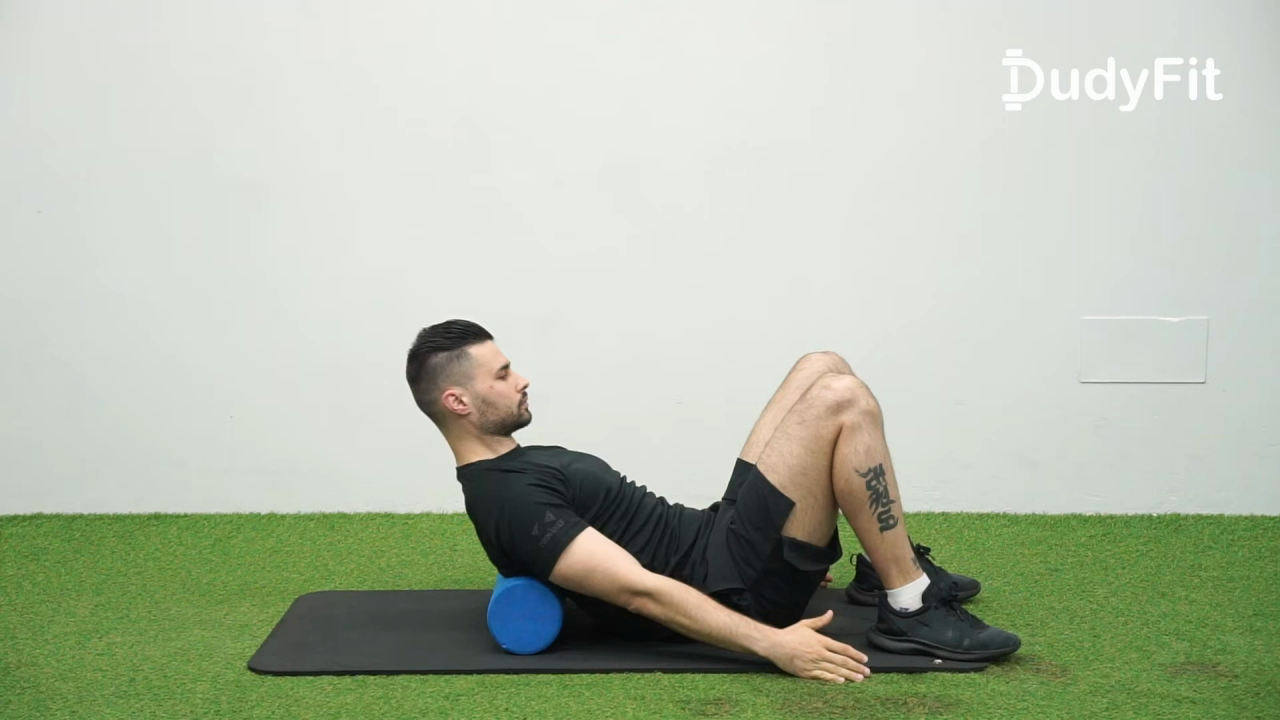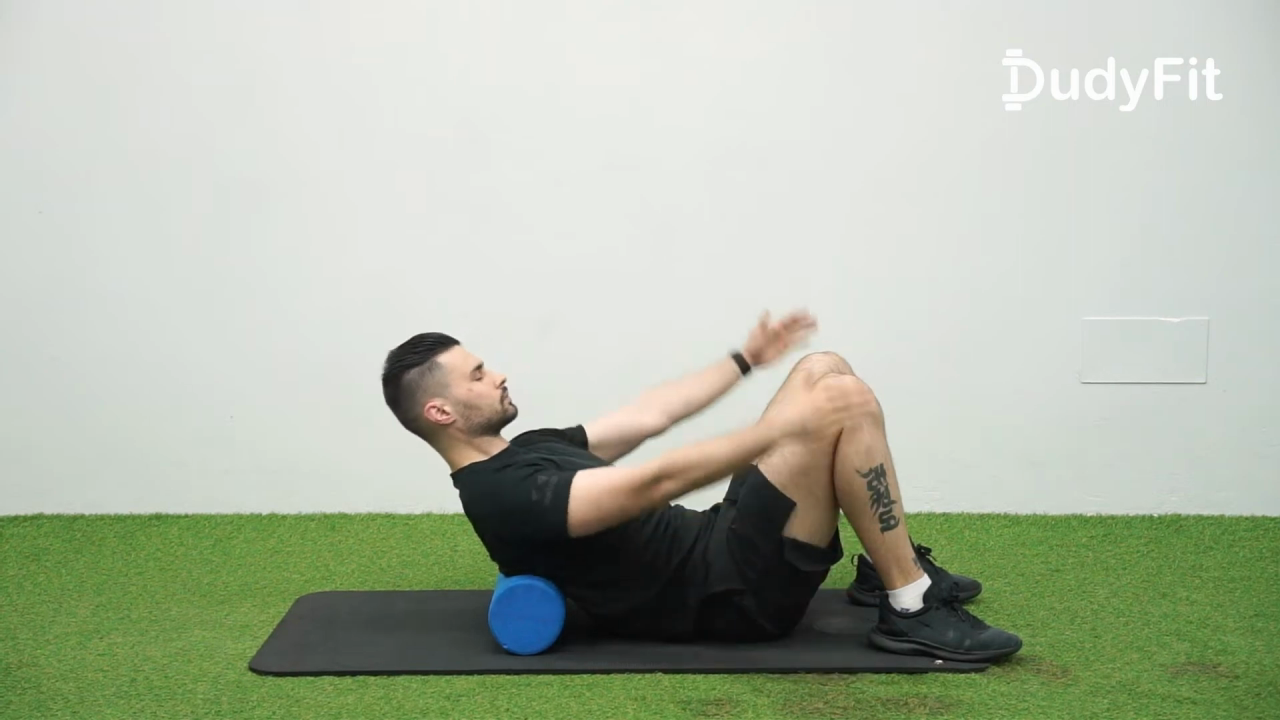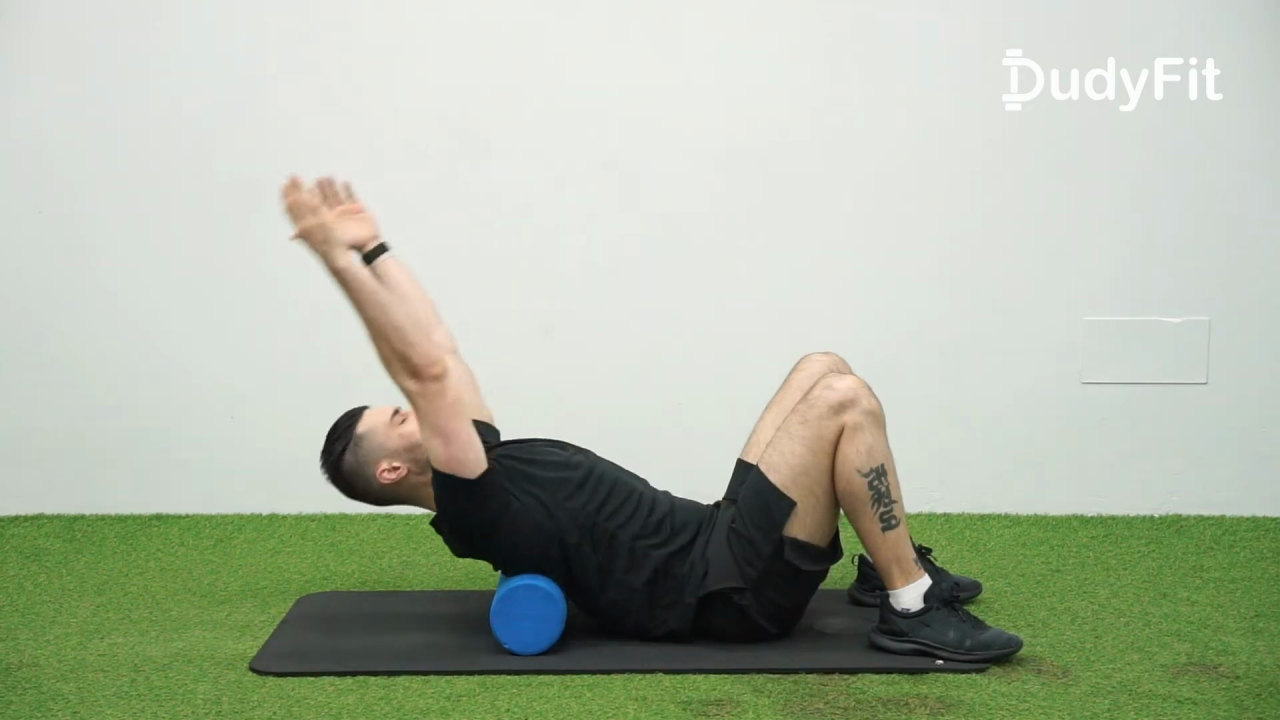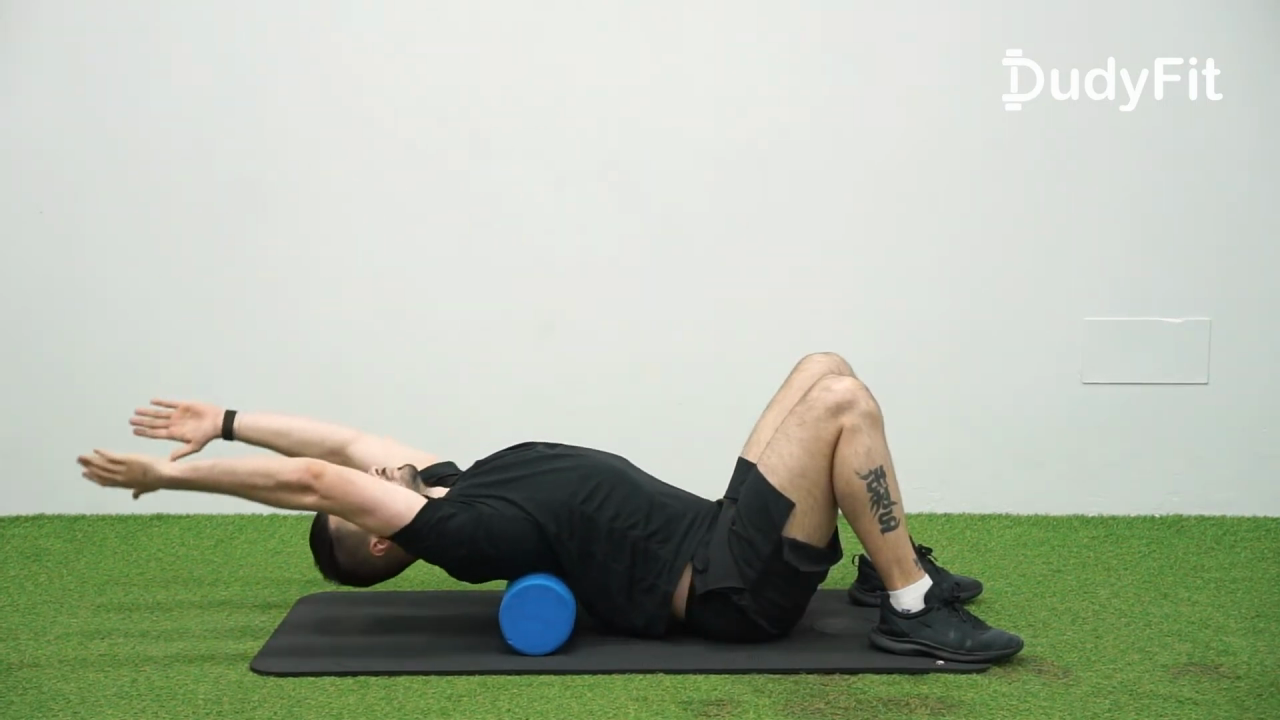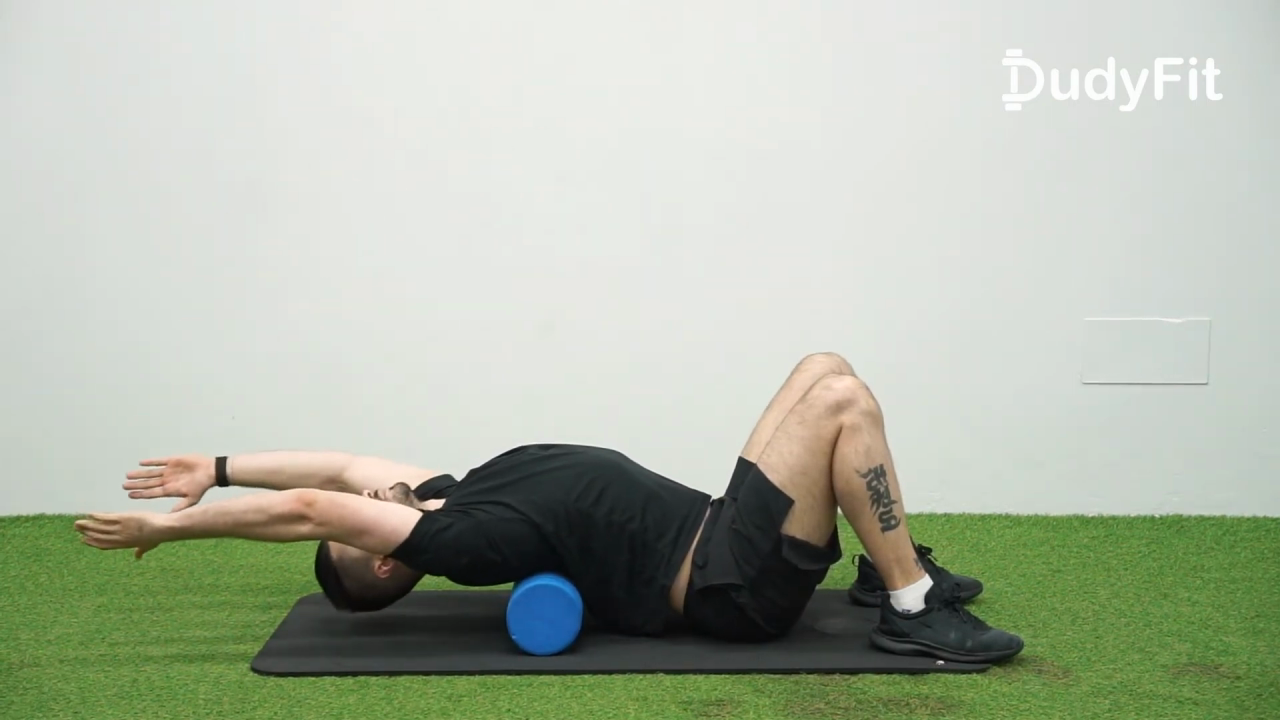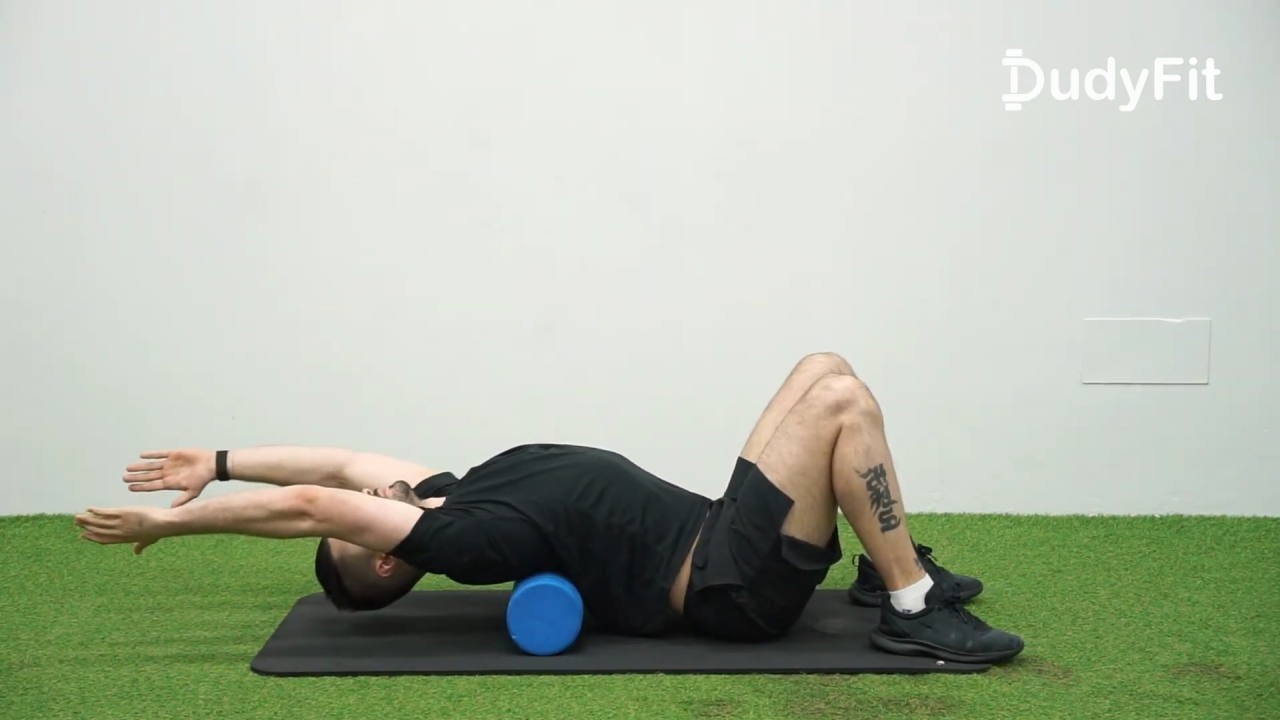
dt=0.7s
person 1, frame 1
left shoulder: (524, 468)
right shoulder: (509, 500)
right elbow: (641, 590)
right wrist: (773, 644)
left hip: (718, 539)
right hip: (738, 583)
left knee: (824, 370)
right knee: (845, 402)
left ankle: (890, 568)
right ankle: (911, 609)
person 1, frame 2
left shoulder: (526, 453)
right shoulder: (509, 499)
left elbow: (648, 417)
right elbow: (657, 480)
left wrist: (744, 360)
right wrist: (782, 429)
left hip: (714, 553)
right hip: (726, 586)
left knee: (826, 370)
right knee: (846, 403)
left ankle: (891, 574)
right ankle: (913, 609)
person 1, frame 3
left shoulder: (479, 470)
right shoulder: (472, 507)
left elbow: (434, 357)
right elbow: (425, 372)
left wrist: (370, 251)
right wrist: (337, 260)
left hip: (711, 551)
right hip: (729, 591)
left knee: (823, 370)
right knee: (844, 401)
left ankle: (891, 571)
right ankle: (912, 612)
person 1, frame 4
left shoulder: (458, 488)
right shoulder: (461, 532)
left elbow: (345, 443)
right elbow: (318, 475)
left wrist: (222, 423)
right wrist: (173, 475)
left hip: (723, 542)
right hip: (734, 583)
left knee: (826, 371)
right knee: (844, 403)
left ankle: (897, 571)
right ankle: (913, 610)
person 1, frame 5
left shoulder: (452, 499)
right shoulder: (461, 540)
left elbow: (337, 467)
right elbow: (315, 506)
left wrist: (215, 468)
right wrist: (168, 525)
left hip: (721, 538)
right hip: (733, 582)
left knee: (826, 369)
right knee: (841, 401)
left ankle: (895, 570)
right ankle: (912, 610)
person 1, frame 6
left shoulder: (456, 496)
right shoulder: (462, 541)
left elbow: (340, 463)
right elbow: (312, 502)
left wrist: (217, 464)
right wrist: (169, 519)
left hip: (722, 538)
right hip: (734, 582)
left knee: (826, 371)
right knee: (842, 402)
left ankle: (894, 568)
right ankle: (914, 610)
